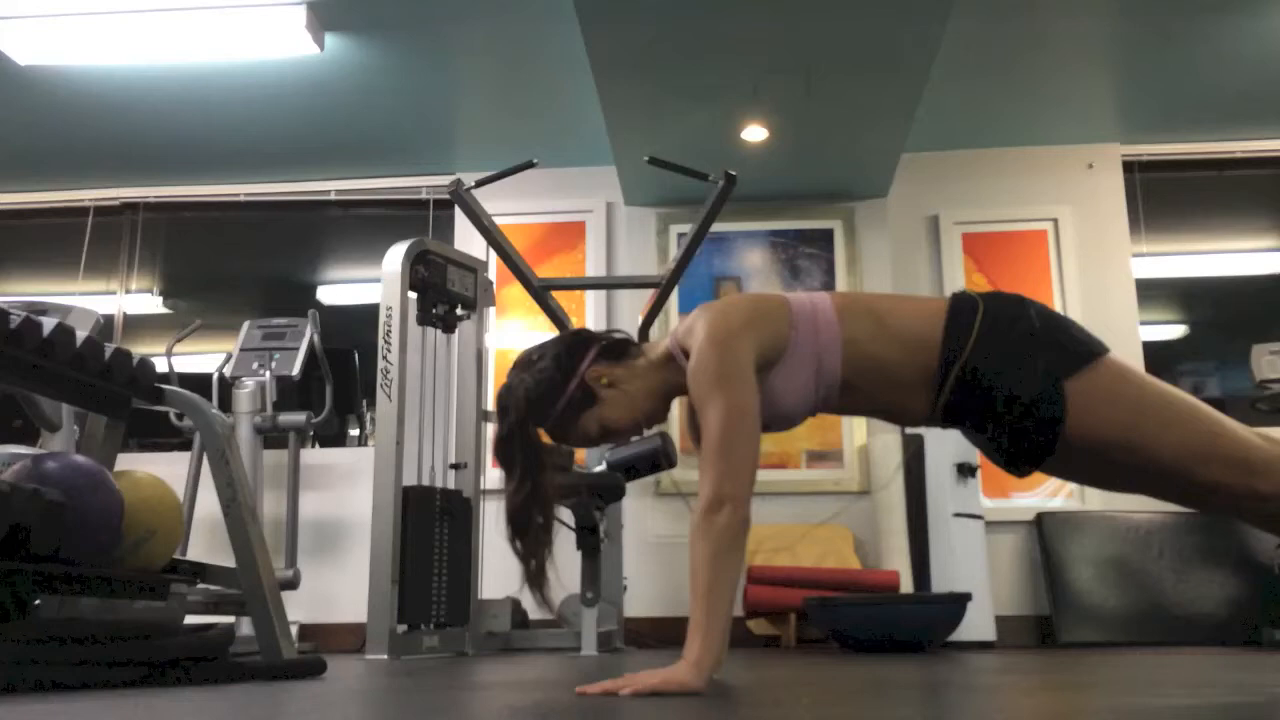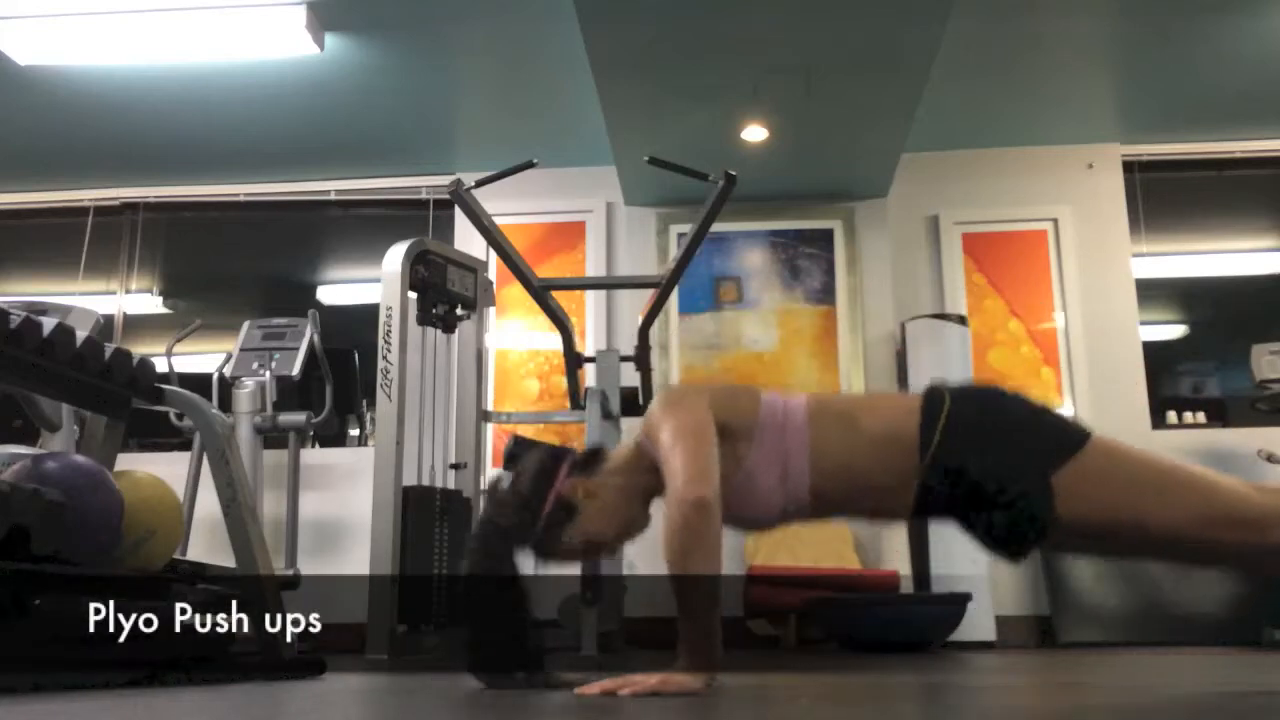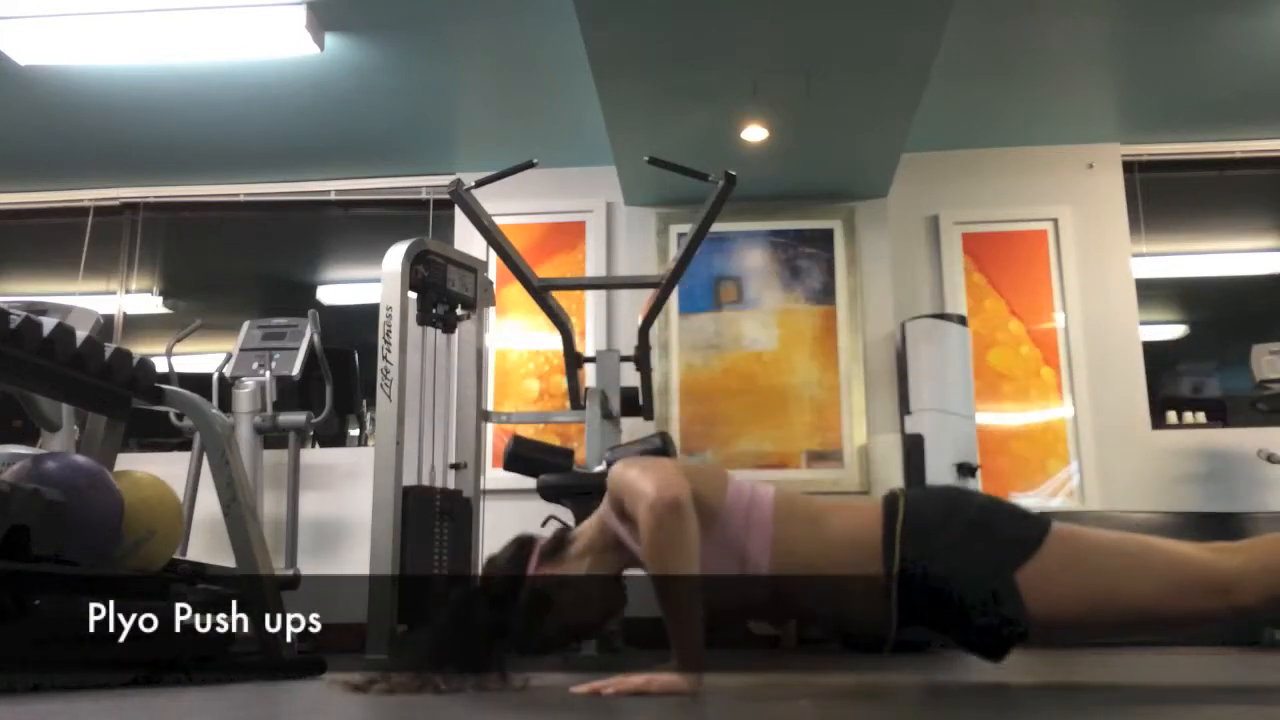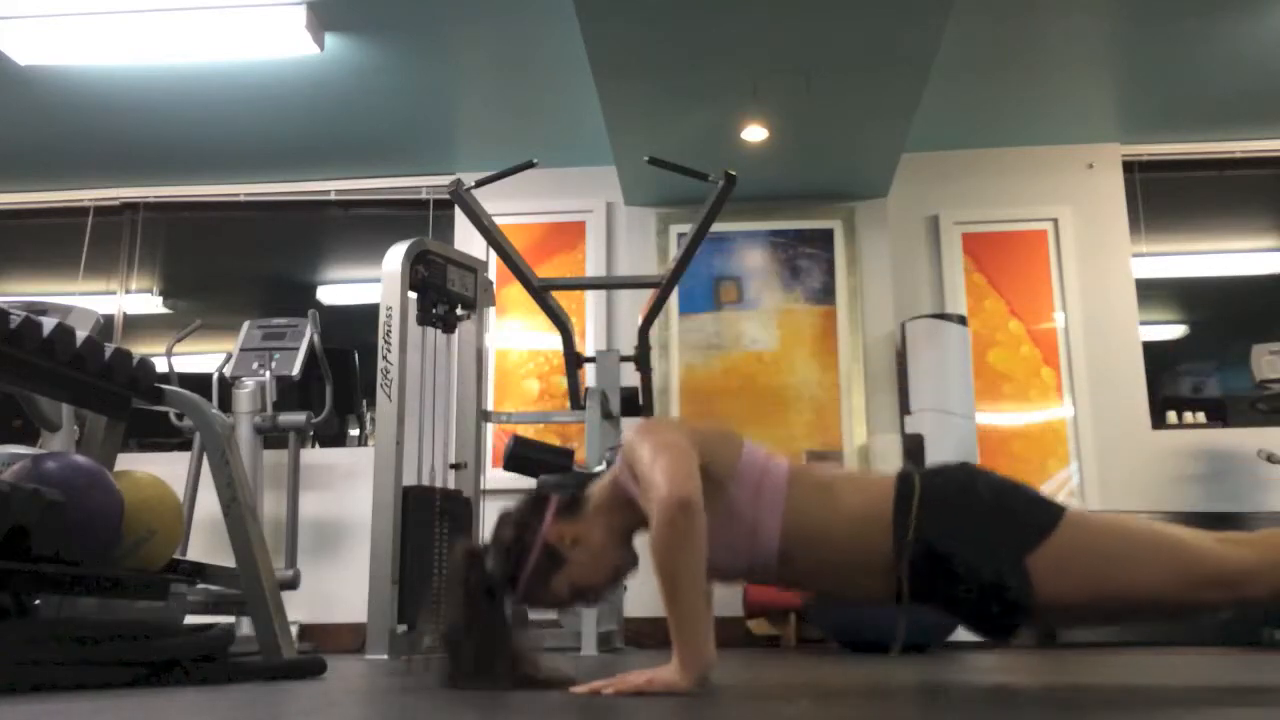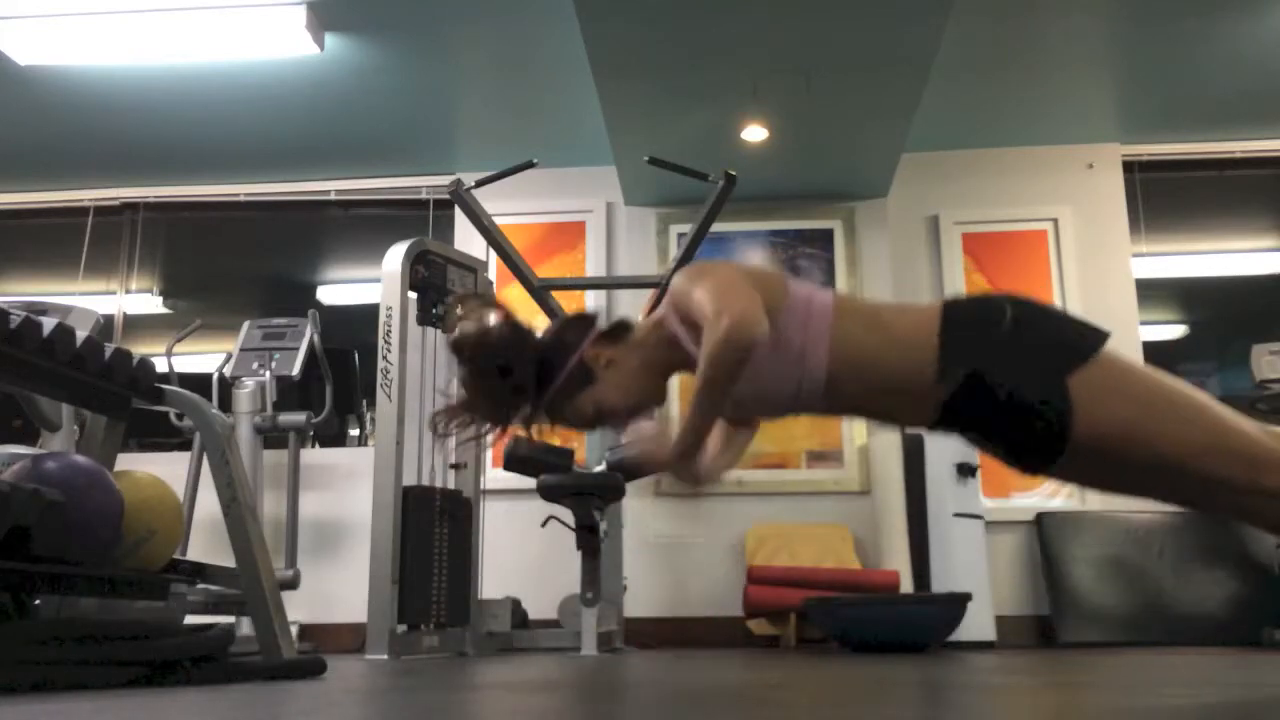
dt=1s
person 1, frame 1
left shoulder: (716, 342)
right shoulder: (691, 373)
left elbow: (726, 504)
right elbow: (715, 504)
left wrist: (697, 663)
right wrist: (697, 655)
left hip: (1004, 358)
right hip: (977, 388)
person 1, frame 2
left shoulder: (673, 417)
right shoulder: (657, 473)
left elbow: (693, 507)
left wrist: (691, 664)
left hip: (983, 451)
right hip: (962, 470)
person 1, frame 3
left shoulder: (627, 526)
right shoulder: (610, 548)
left elbow: (670, 502)
left wrist: (684, 666)
left hip: (935, 560)
right hip: (915, 556)
person 1, frame 4
left shoulder: (644, 450)
right shoulder: (643, 496)
left elbow: (679, 505)
left wrist: (687, 662)
left hip: (955, 539)
right hip: (935, 546)
person 1, frame 5
left shoulder: (695, 295)
right shoulder: (696, 349)
left elbow: (741, 334)
right elbow: (738, 414)
left wrist: (685, 444)
left hip: (1002, 354)
right hip: (980, 388)
